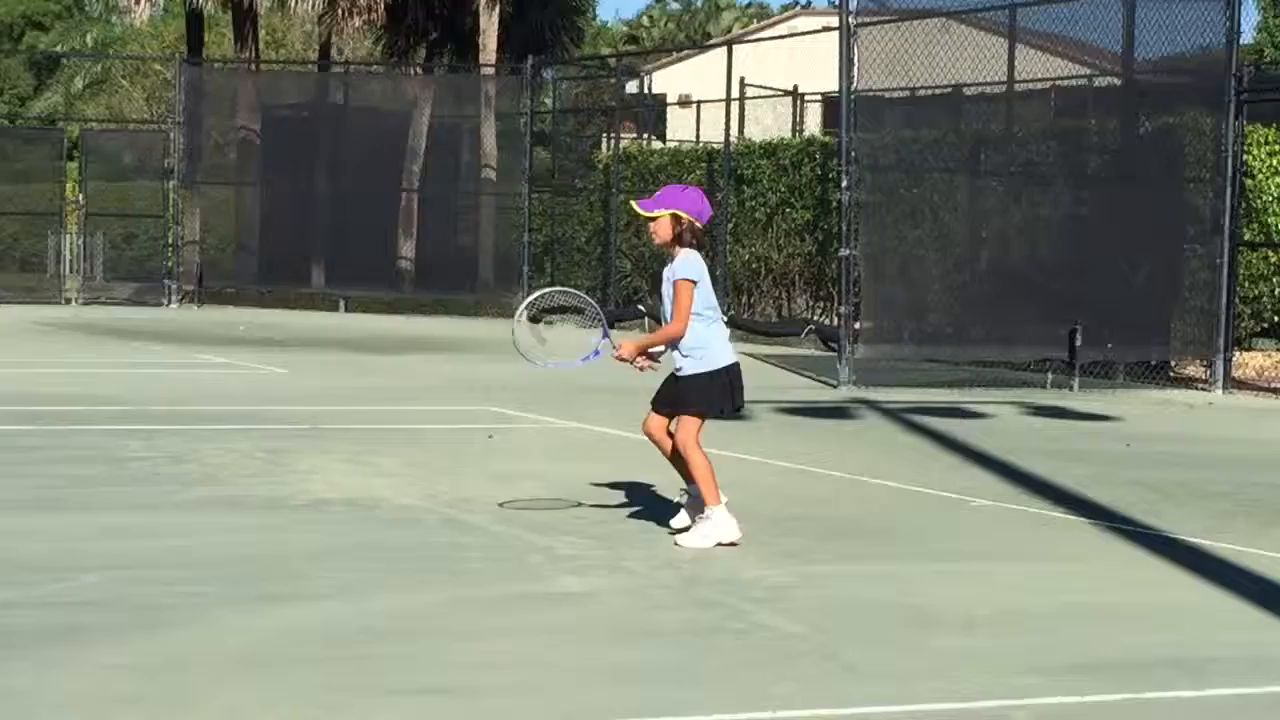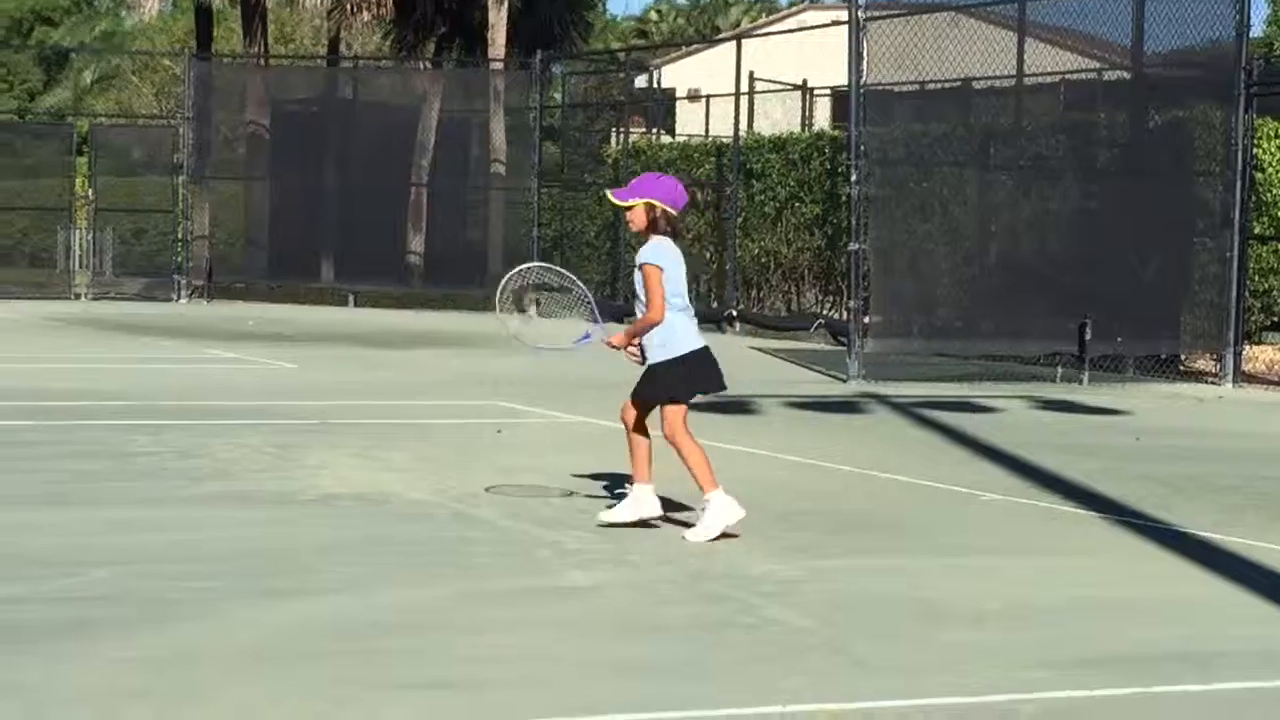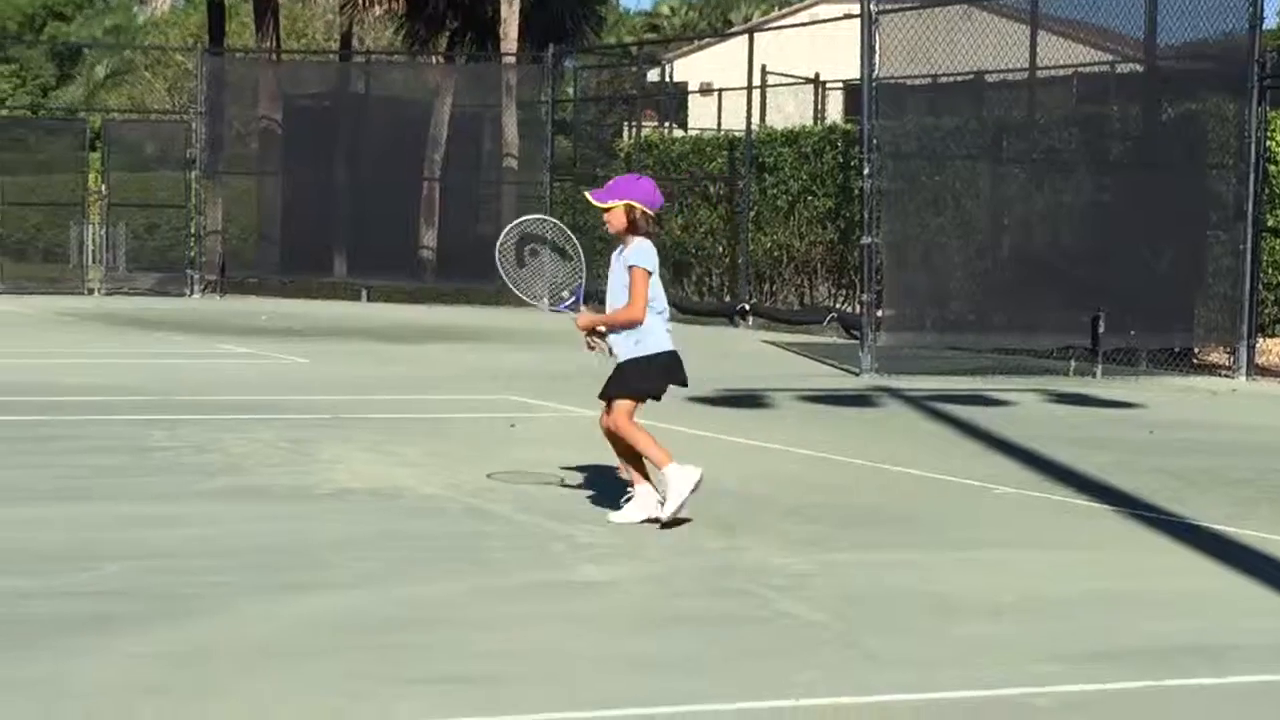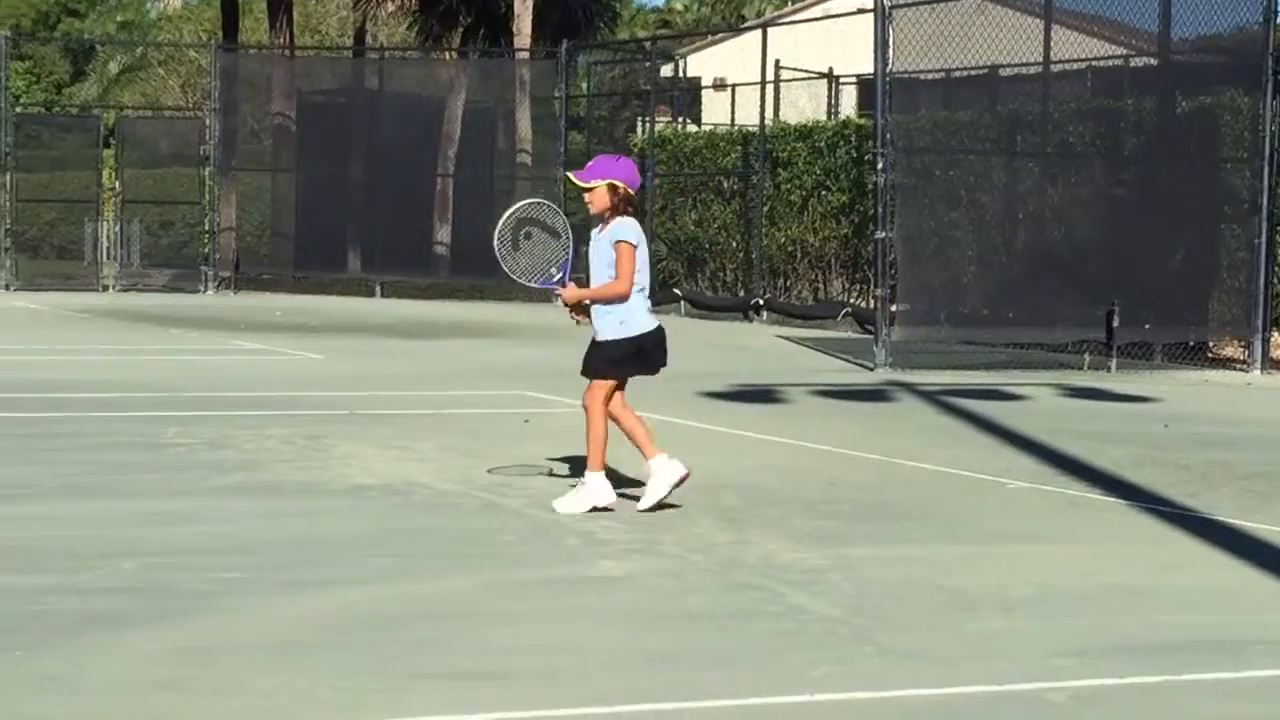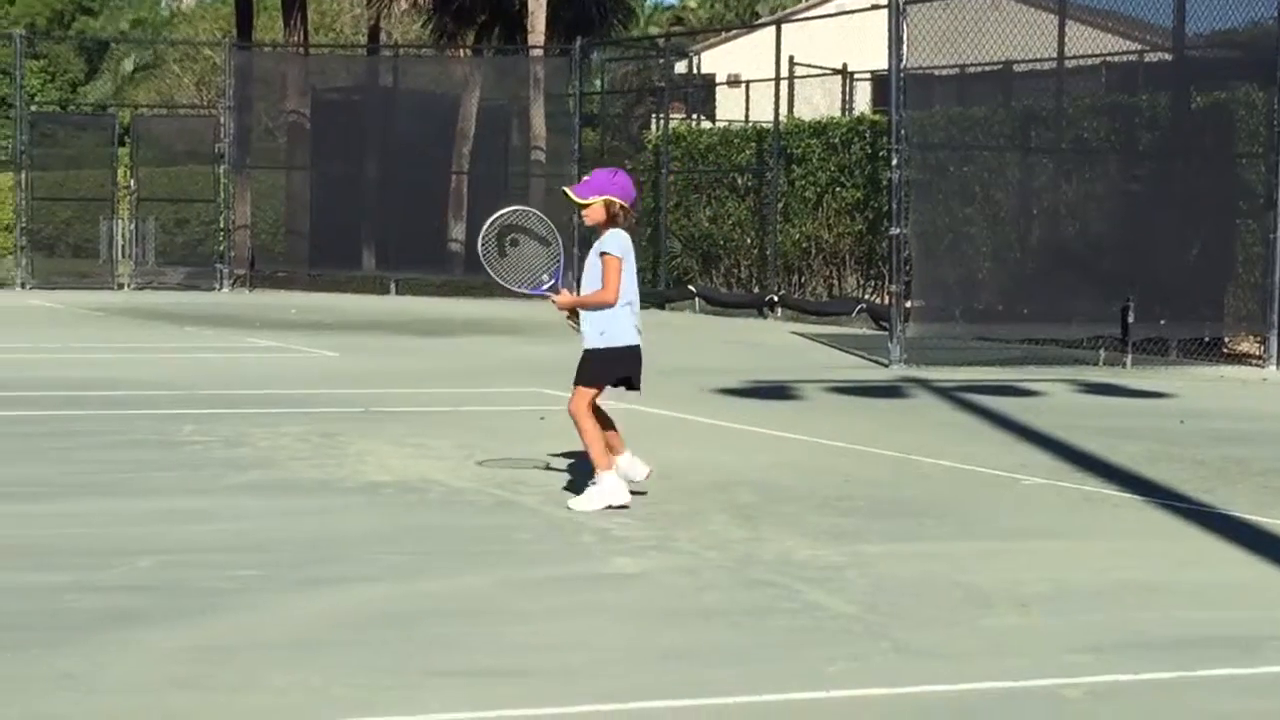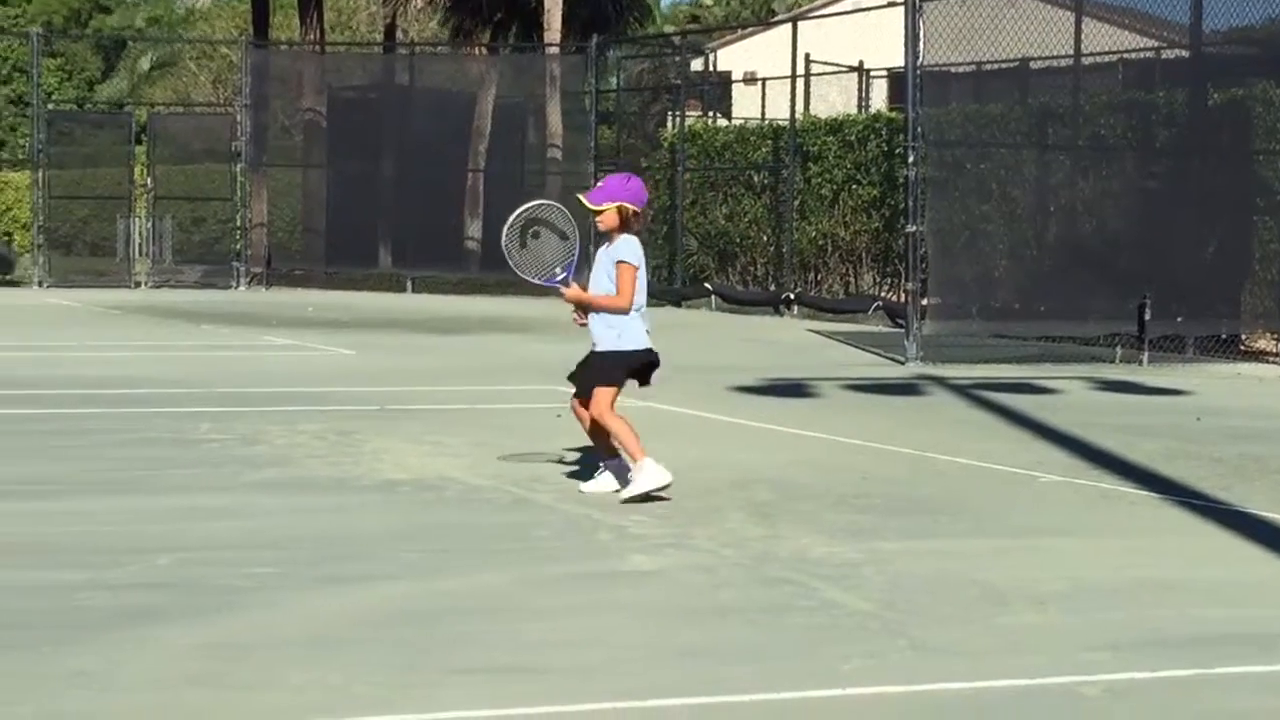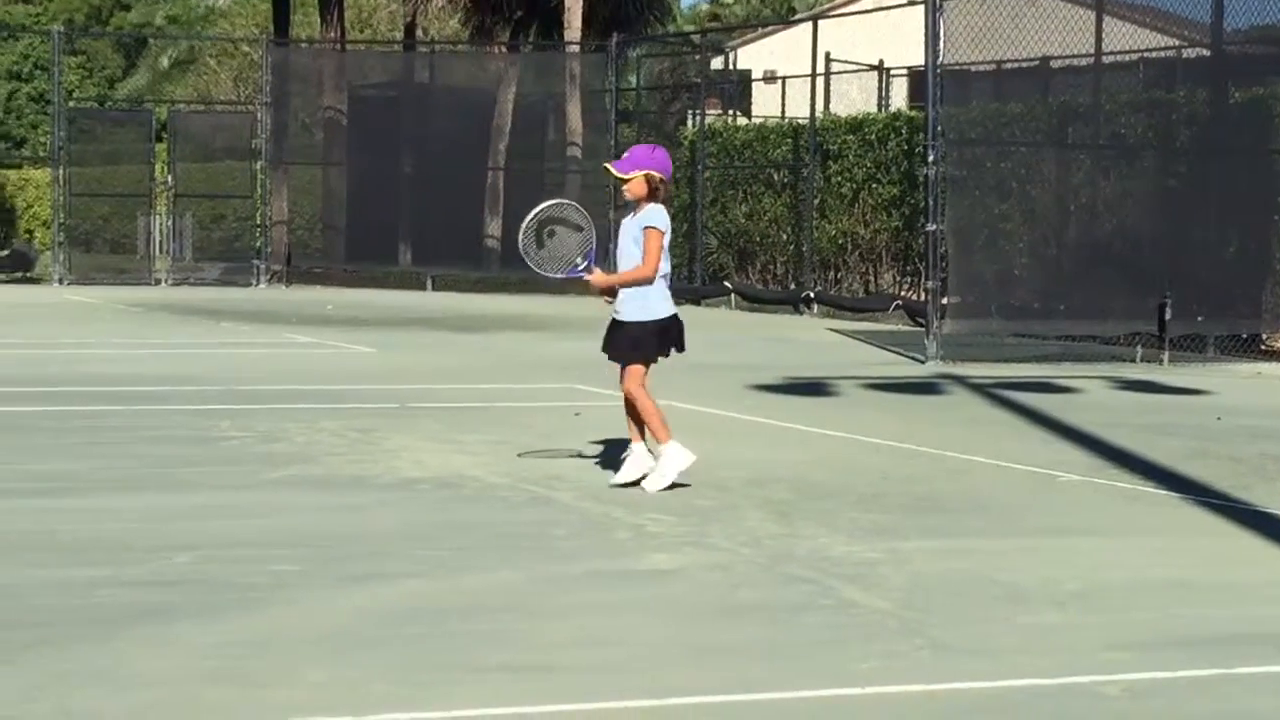
dt=0.2s
person 1, frame 1
left shoulder: (685, 265)
right shoulder: (681, 262)
left elbow: (677, 327)
left wrist: (636, 347)
right wrist: (651, 352)
left hip: (707, 368)
right hip: (691, 367)
left knee: (686, 441)
right knee: (655, 427)
left ankle: (720, 519)
right ankle: (703, 495)
person 1, frame 2
left shoulder: (651, 252)
right shoulder: (663, 250)
left elbow: (655, 313)
left wrist: (626, 337)
right wrist: (637, 340)
left hip: (677, 355)
right hip: (668, 355)
left knee: (674, 429)
right knee: (631, 416)
left ankle: (720, 505)
right ankle: (643, 496)
person 1, frame 3
left shoulder: (639, 254)
right shoulder: (621, 252)
left elbow: (636, 312)
left wrist: (595, 322)
right wrist: (602, 328)
left hip: (648, 352)
right hip: (633, 353)
left knee: (618, 419)
right knee: (610, 421)
left ankle: (676, 471)
right ankle: (646, 495)
person 1, frame 4
left shoulder: (624, 229)
right shoulder: (599, 232)
left elbow: (623, 286)
left wrist: (579, 296)
right wrist: (585, 304)
left hip: (628, 333)
right hip: (613, 333)
left knee: (595, 400)
right knee: (612, 403)
left ankle: (594, 482)
right ankle: (661, 466)
person 1, frame 5
left shoulder: (613, 241)
right shoulder: (605, 241)
left elbow: (609, 296)
left wrist: (571, 303)
right wrist: (579, 311)
left hip: (614, 343)
right hip: (603, 342)
left knee: (579, 406)
right knee: (584, 406)
left ankle: (609, 484)
right ankle: (624, 462)
person 1, frame 6
left shoulder: (626, 248)
right shoulder: (610, 247)
left elbow: (624, 301)
left wrist: (582, 299)
right wrist: (586, 309)
left hip: (623, 346)
right hip: (608, 344)
left knee: (601, 409)
right knee: (581, 404)
left ankle: (647, 468)
right ankle: (615, 470)
person 1, frame 7
left shoulder: (654, 216)
right shoulder: (631, 218)
left elbow: (648, 270)
left wrist: (608, 280)
right wrist: (611, 286)
left hip: (650, 317)
right hip: (629, 315)
left knee: (633, 386)
right knee: (628, 385)
left ankle: (670, 451)
right ankle: (641, 455)
